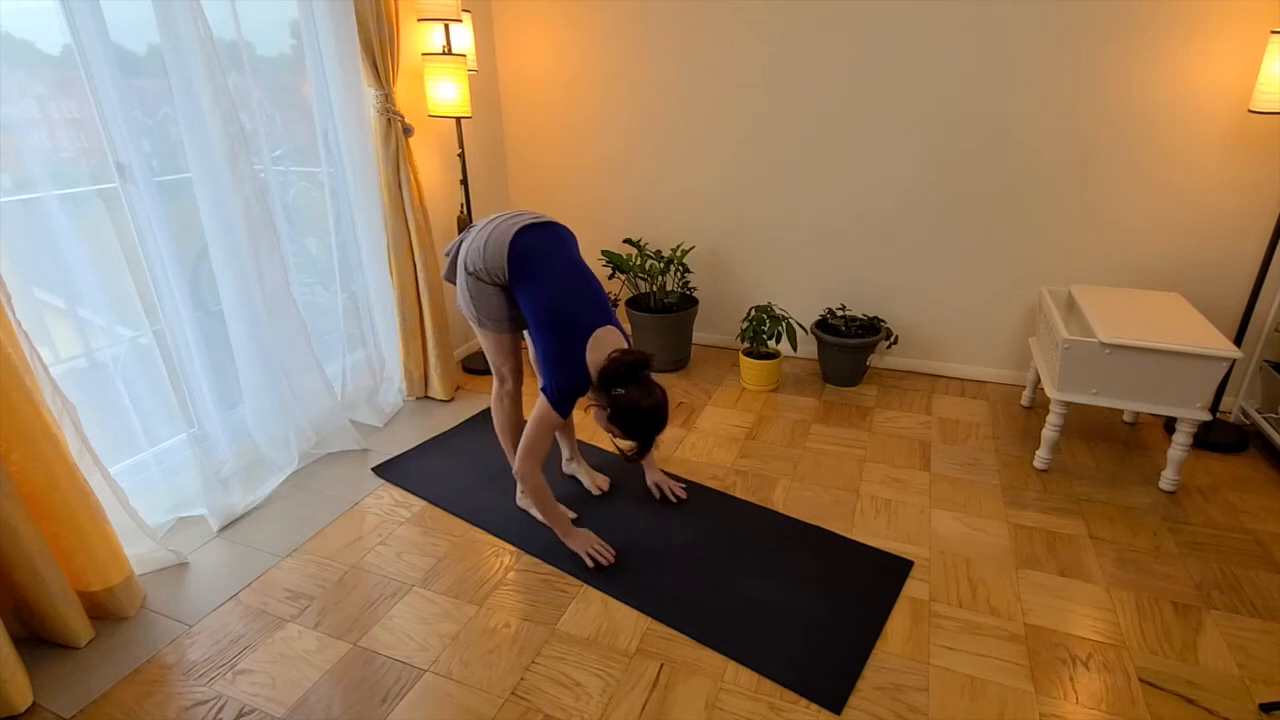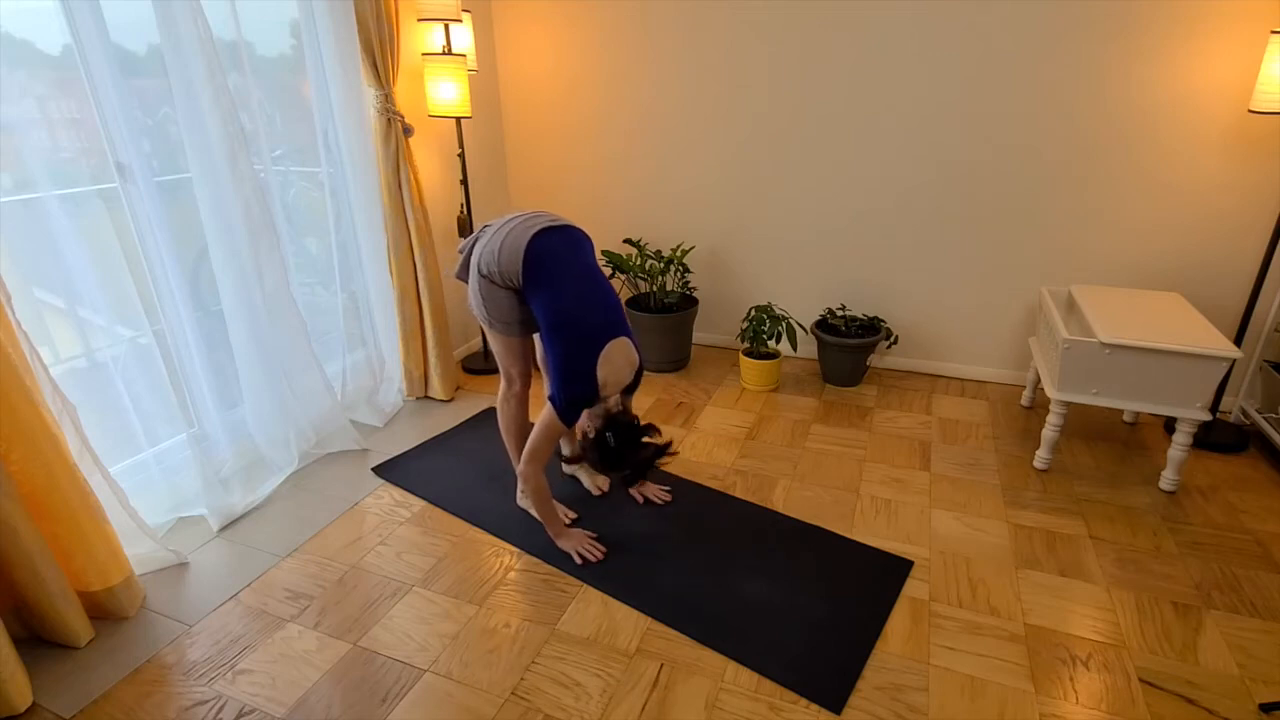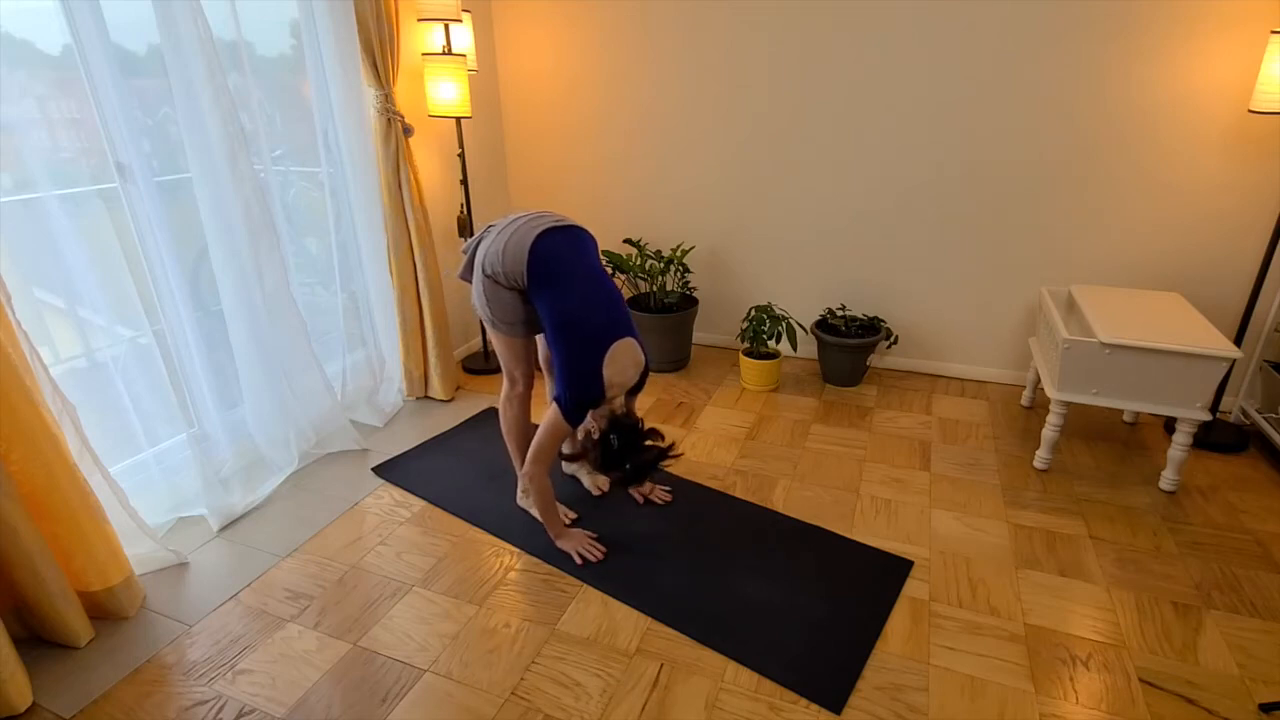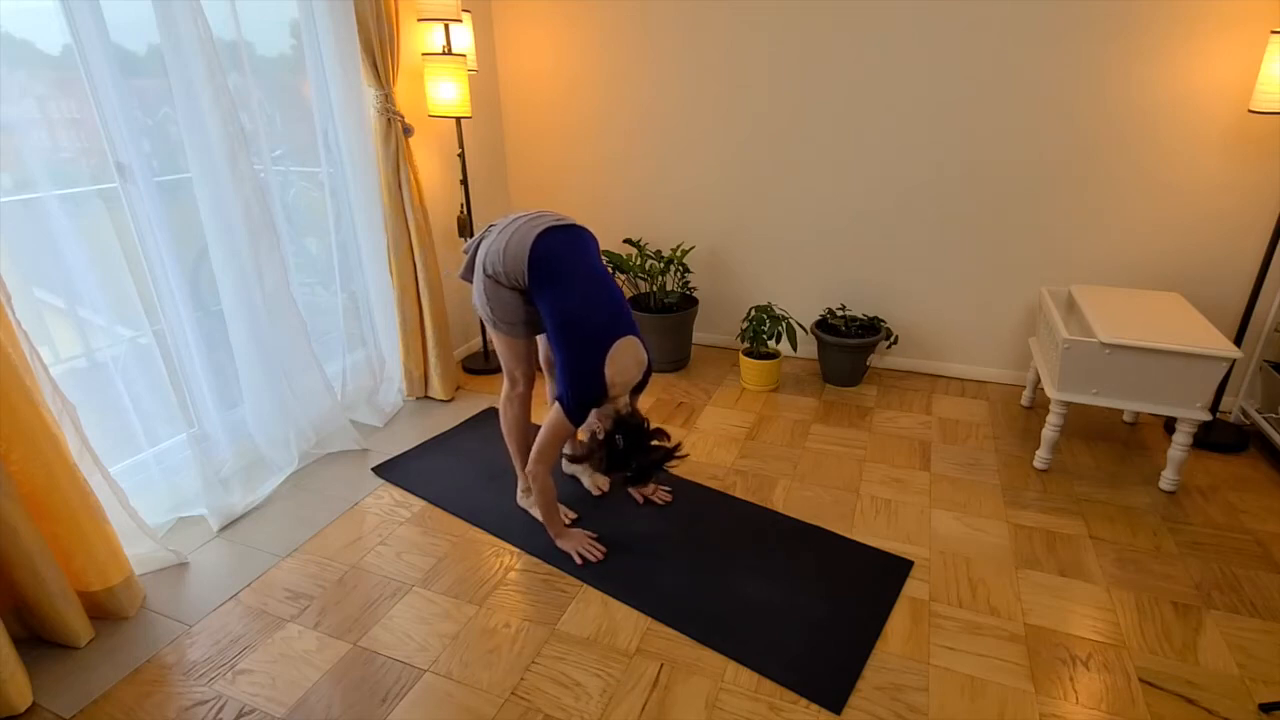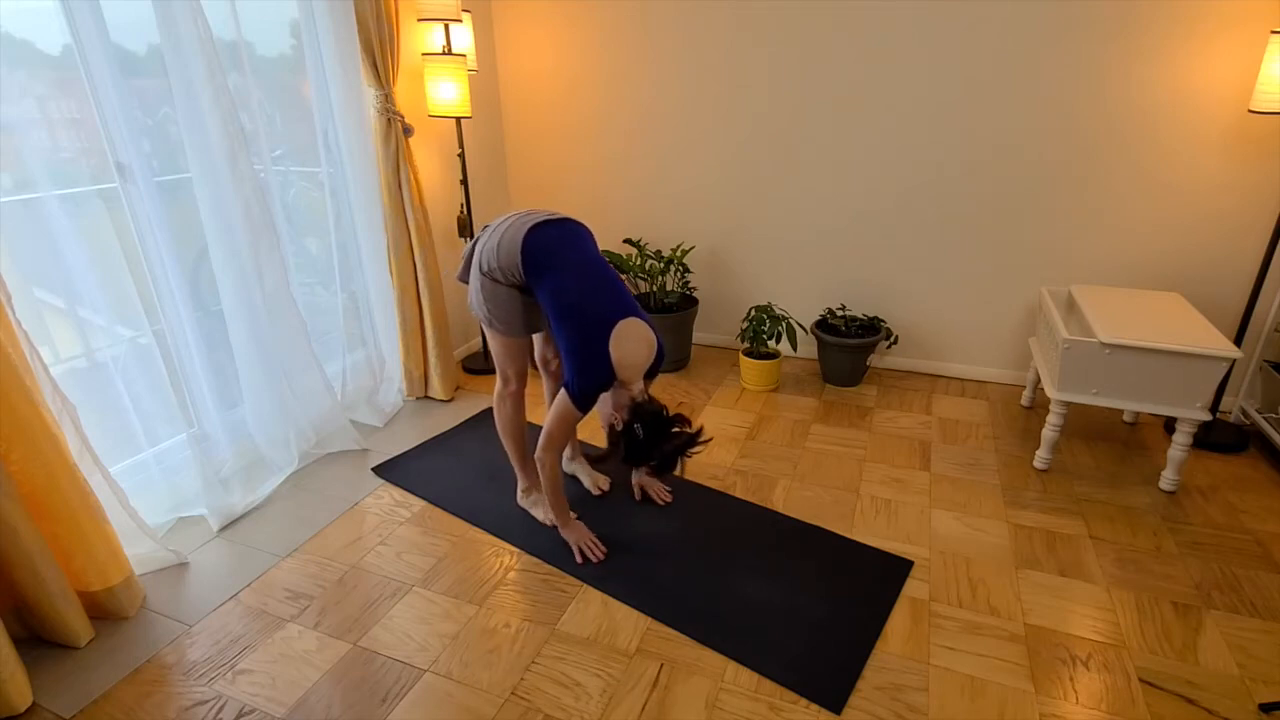
dt=0.7s
person 1, frame 1
left shoulder: (624, 364)
right shoulder: (570, 377)
left elbow: (639, 410)
right elbow: (526, 466)
left wrist: (651, 467)
right wrist: (568, 533)
right hip: (486, 257)
right knee: (509, 378)
left ankle: (572, 459)
right ankle: (523, 491)
person 1, frame 2
left shoulder: (630, 369)
right shoulder: (578, 387)
left elbow: (625, 426)
right elbow: (530, 467)
left wrist: (635, 477)
right wrist: (560, 534)
right hip: (500, 258)
right knee: (517, 380)
left ankle: (573, 462)
right ankle: (523, 493)
person 1, frame 3
left shoulder: (636, 369)
right shoulder: (584, 388)
left elbow: (625, 421)
right elbow: (535, 468)
left wrist: (634, 477)
right wrist: (560, 535)
right hip: (505, 258)
right knee: (519, 381)
left ankle: (572, 459)
right ankle: (524, 492)
person 1, frame 4
left shoulder: (639, 369)
right shoulder: (585, 387)
left elbow: (627, 424)
right elbow: (537, 467)
left wrist: (635, 478)
right wrist: (560, 534)
right hip: (507, 258)
right knee: (519, 381)
left ankle: (571, 456)
right ankle: (524, 491)
person 1, frame 5
left shoulder: (651, 354)
right shoulder: (593, 372)
left elbow: (639, 425)
right elbow: (545, 454)
left wrist: (640, 467)
right wrist: (566, 524)
right hip: (503, 253)
right knee: (512, 380)
left ankle: (574, 457)
right ankle: (527, 489)
